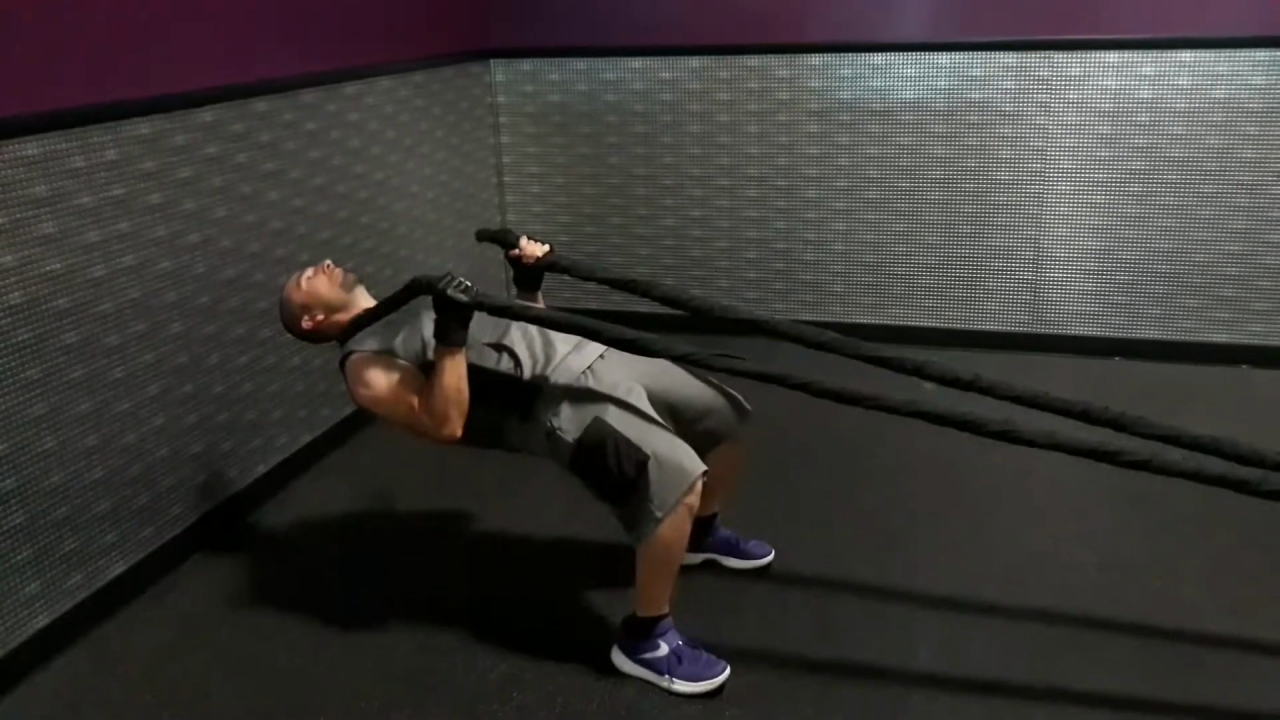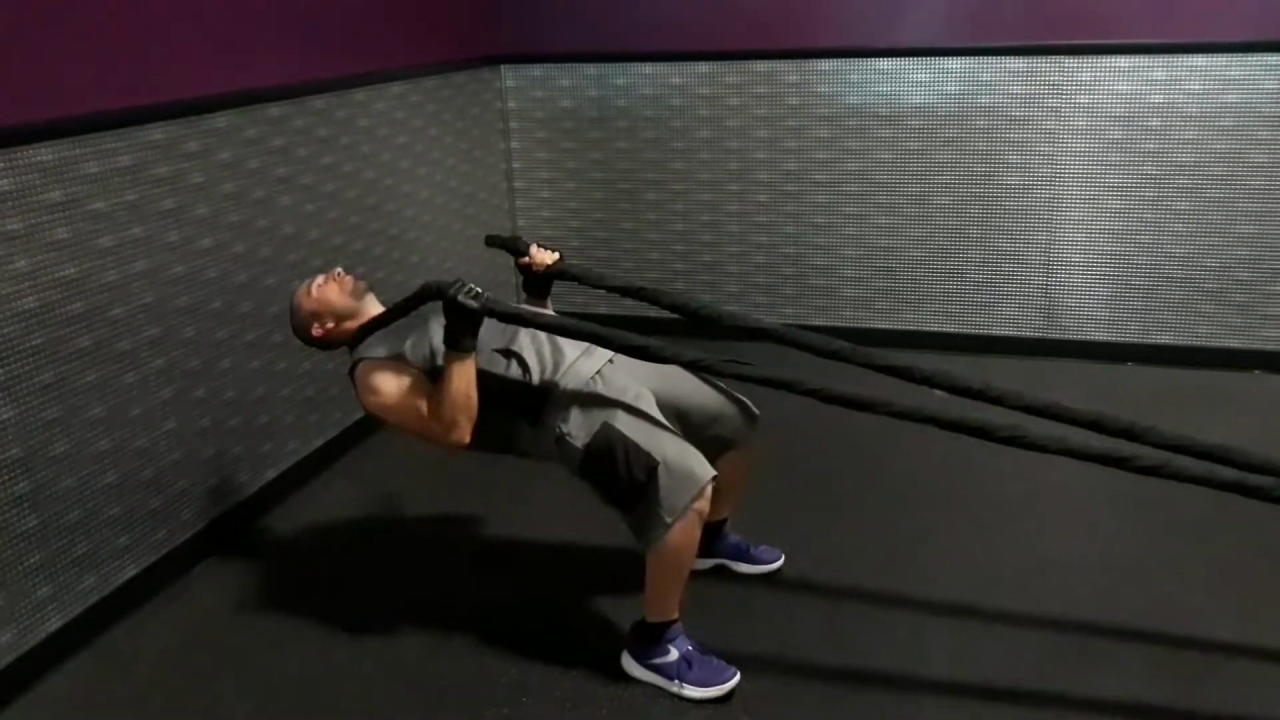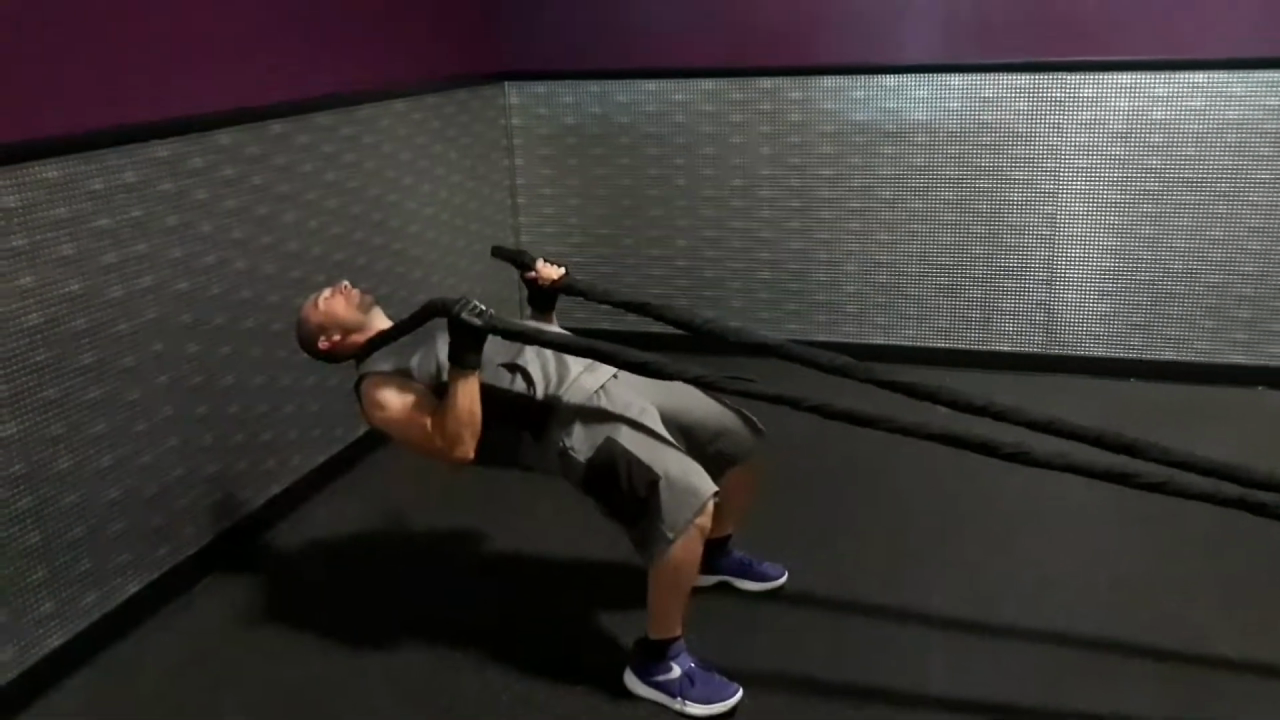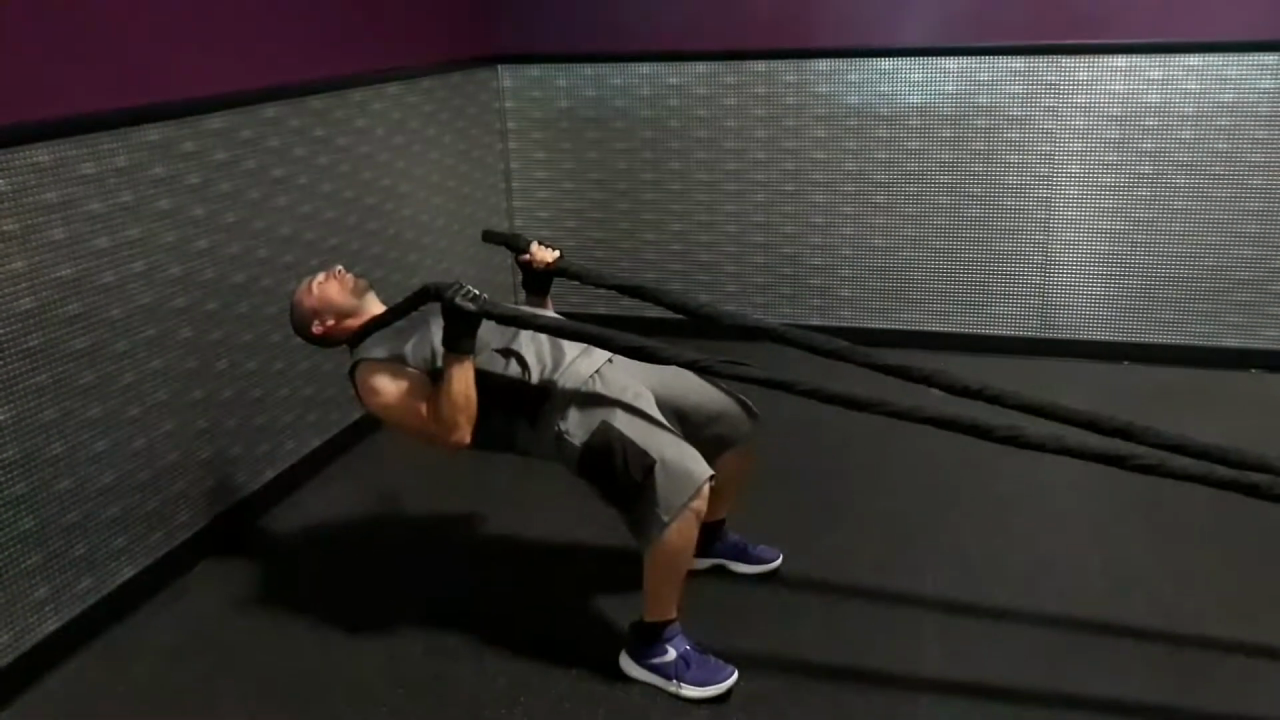
dt=0.5s
person 1, frame 1
left shoulder: (410, 311)
right shoulder: (365, 362)
right elbow: (446, 425)
left wrist: (529, 282)
right wrist: (450, 334)
right hip: (562, 396)
left knee: (726, 420)
right knee: (677, 478)
left ankle: (703, 534)
right ankle: (644, 640)
person 1, frame 2
left shoulder: (422, 318)
right shoulder: (374, 369)
right elbow: (454, 429)
left wrist: (537, 288)
right wrist: (460, 340)
right hip: (569, 402)
left knee: (734, 424)
right knee: (687, 484)
left ankle: (711, 539)
right ankle: (654, 643)
person 1, frame 3
left shoulder: (426, 334)
right shoulder: (379, 383)
right elbow: (458, 447)
left wrist: (543, 301)
right wrist: (464, 357)
right hip: (574, 415)
left knee: (739, 440)
right knee: (689, 501)
left ankle: (715, 556)
right ankle: (657, 662)
person 1, frame 4
left shoulder: (422, 318)
right shoulder: (375, 368)
right elbow: (454, 431)
left wrist: (537, 286)
right wrist: (459, 342)
right hip: (568, 401)
left knee: (734, 424)
right knee: (685, 484)
left ankle: (710, 539)
right ankle: (653, 644)
